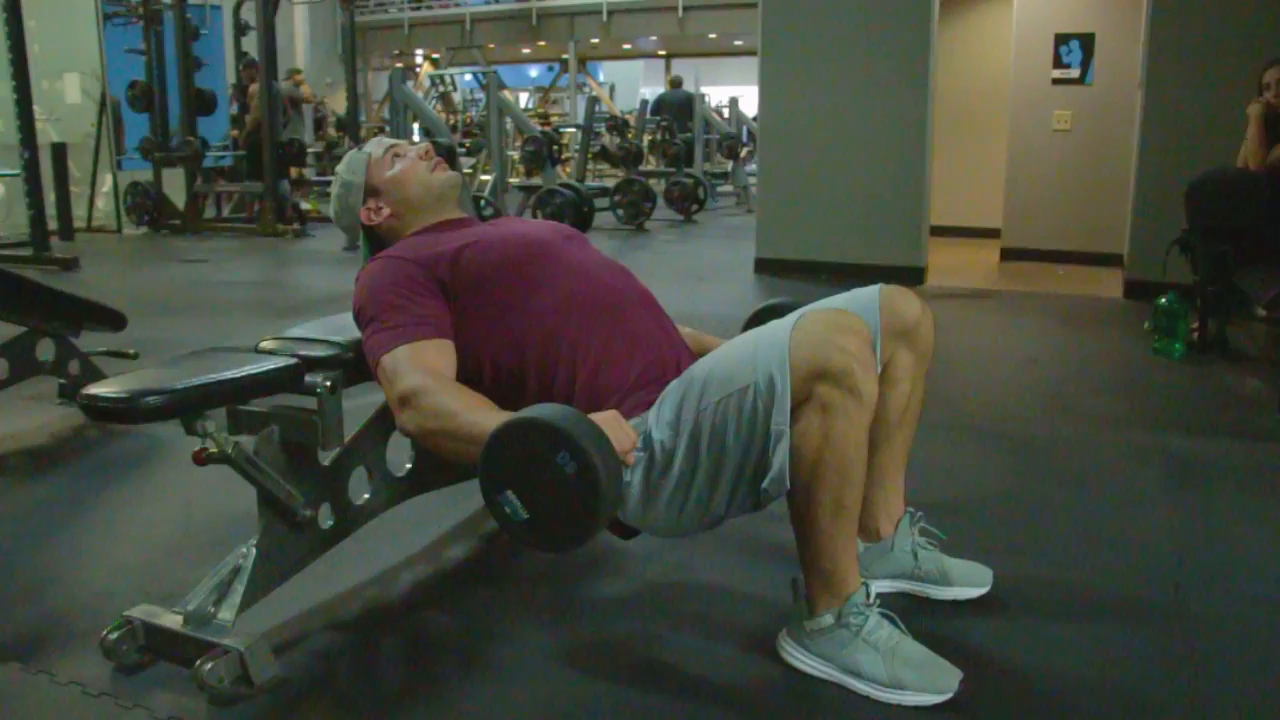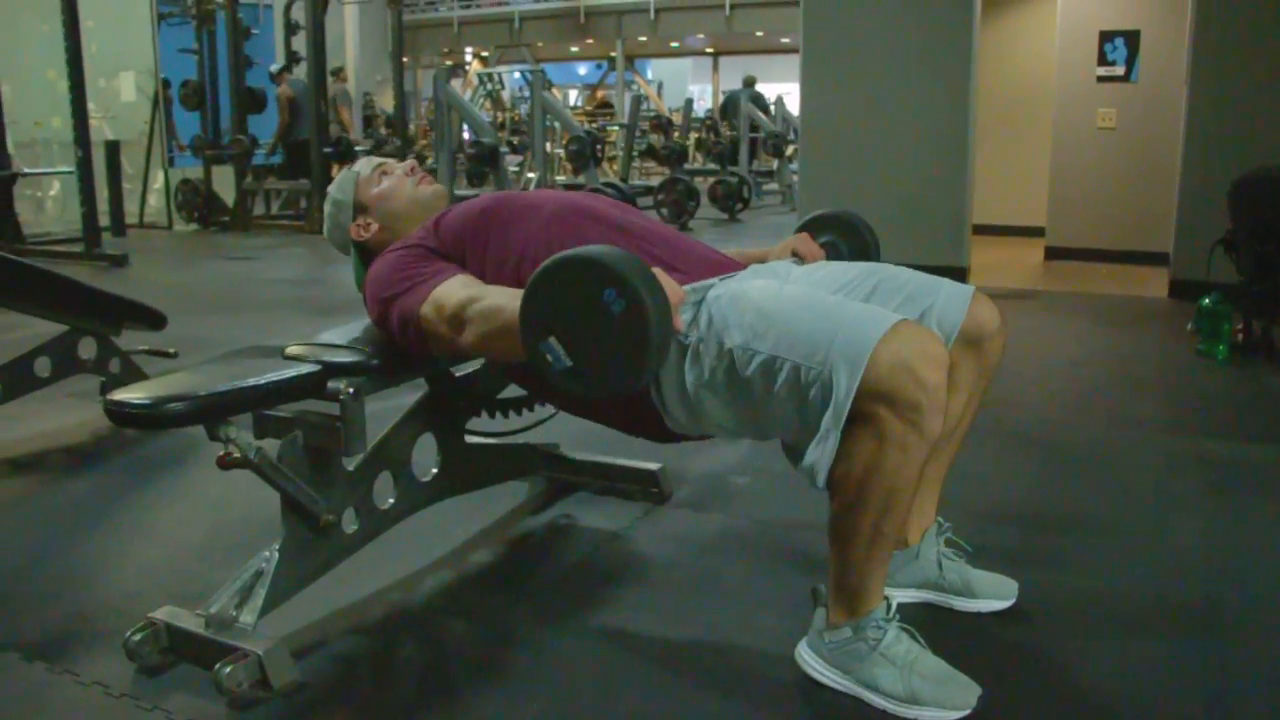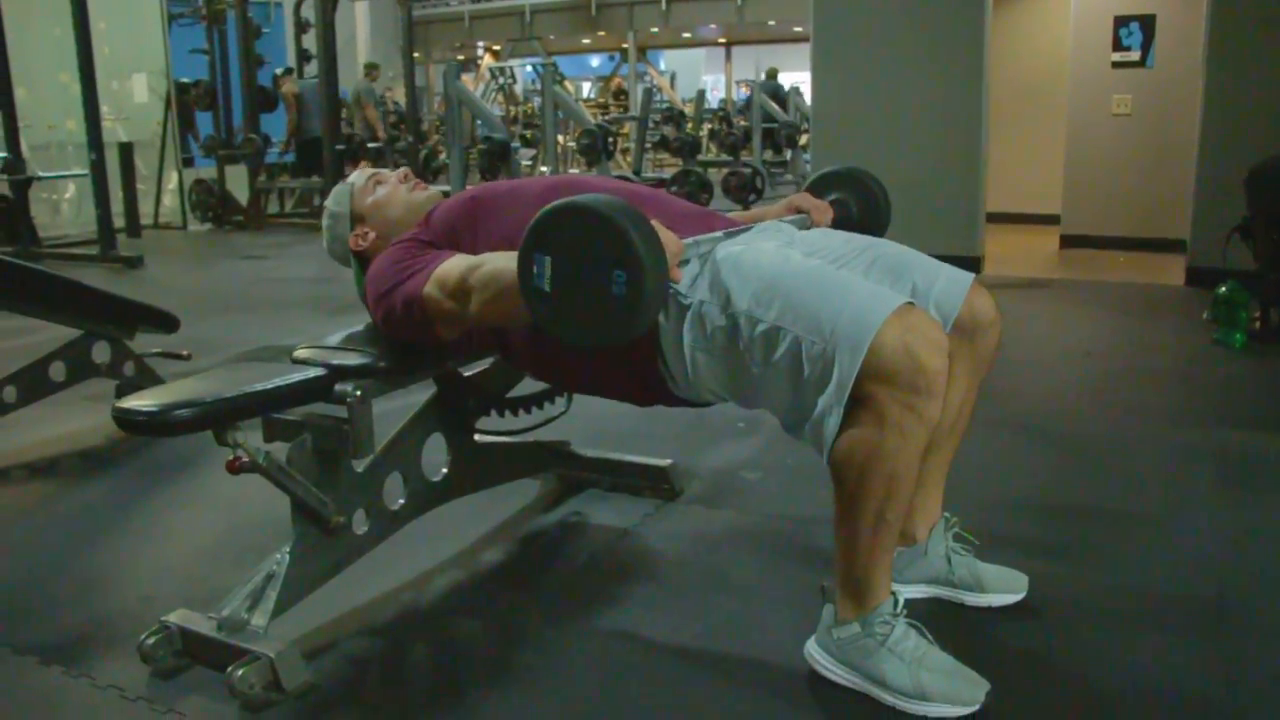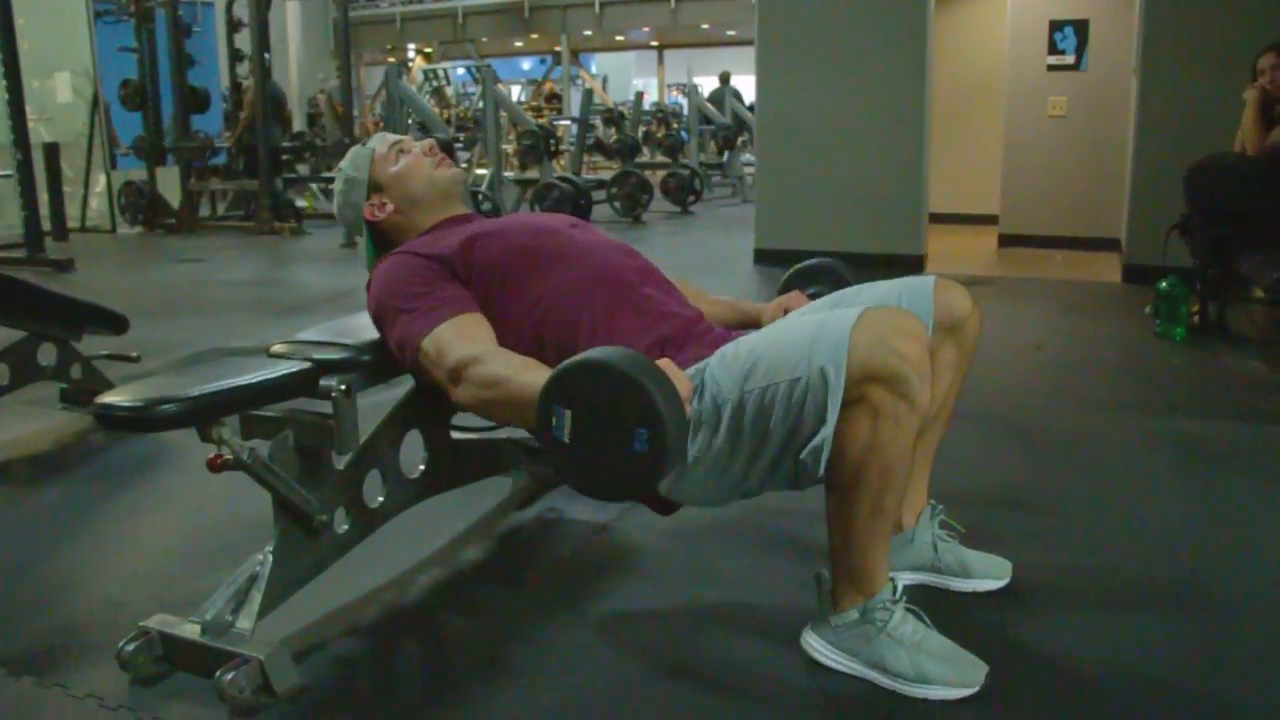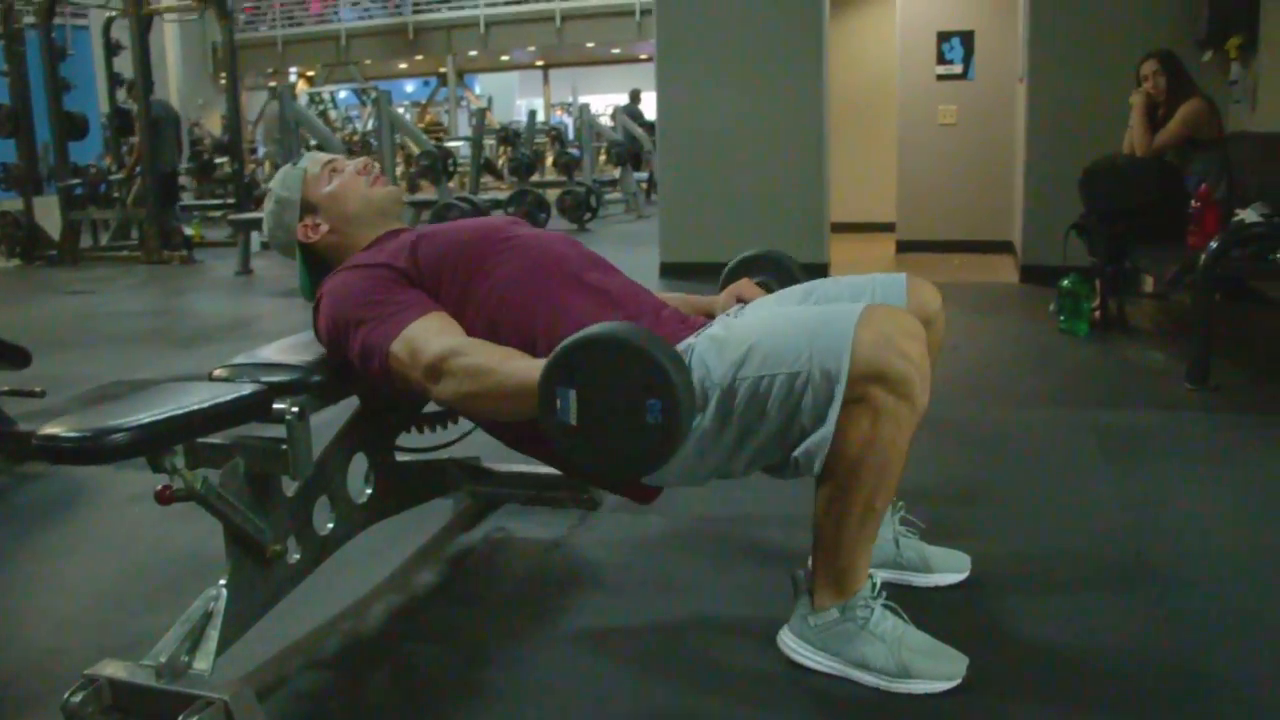
dt=1s
person 1, frame 1
left shoulder: (508, 233)
right shoulder: (400, 271)
right elbow: (418, 398)
left wrist: (738, 350)
left hip: (696, 392)
right hip: (650, 442)
left knee: (899, 315)
right knee: (836, 346)
left ankle: (882, 540)
right ankle: (833, 621)
person 1, frame 2
left shoulder: (488, 226)
right shoulder: (401, 268)
right elbow: (468, 318)
left wrist: (766, 254)
left hip: (737, 281)
right hip: (681, 330)
left knee: (973, 326)
right knee: (908, 371)
left ankle: (910, 549)
right ankle: (849, 629)
person 1, frame 3
left shoulder: (485, 217)
right shoulder: (400, 267)
right elbow: (472, 289)
left wrist: (764, 211)
right hip: (683, 291)
left knee: (969, 316)
right knee: (908, 359)
left ankle: (915, 544)
right ankle: (858, 625)
person 1, frame 4
left shoulder: (517, 232)
right shoulder: (410, 270)
right elbow: (472, 372)
left wrist: (756, 314)
left hip: (723, 363)
right hip: (684, 410)
left knee: (944, 307)
right knee: (889, 350)
left ankle: (904, 533)
right ankle: (857, 613)
person 1, frame 5
left shoulder: (431, 251)
right shoulder: (356, 288)
right elbow: (447, 366)
left wrist: (711, 299)
left hip: (689, 338)
left knee: (914, 306)
right knee: (890, 352)
left ankle: (871, 532)
right ankle: (834, 610)
